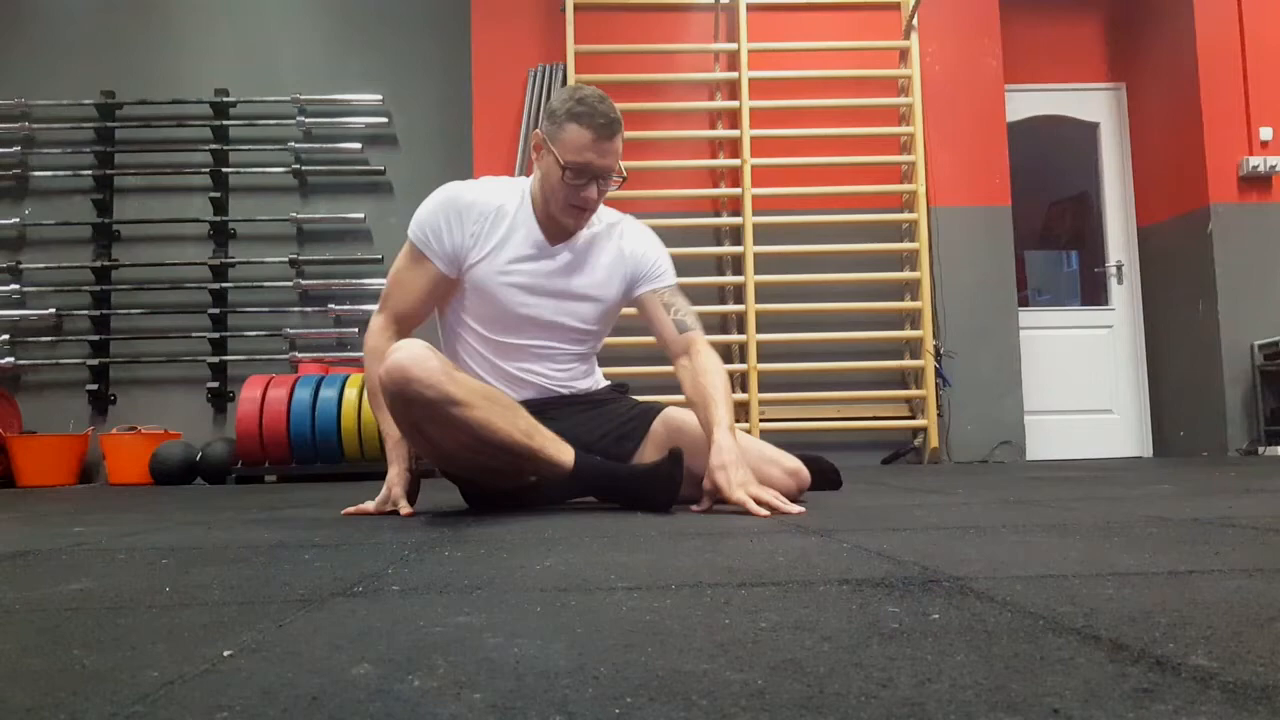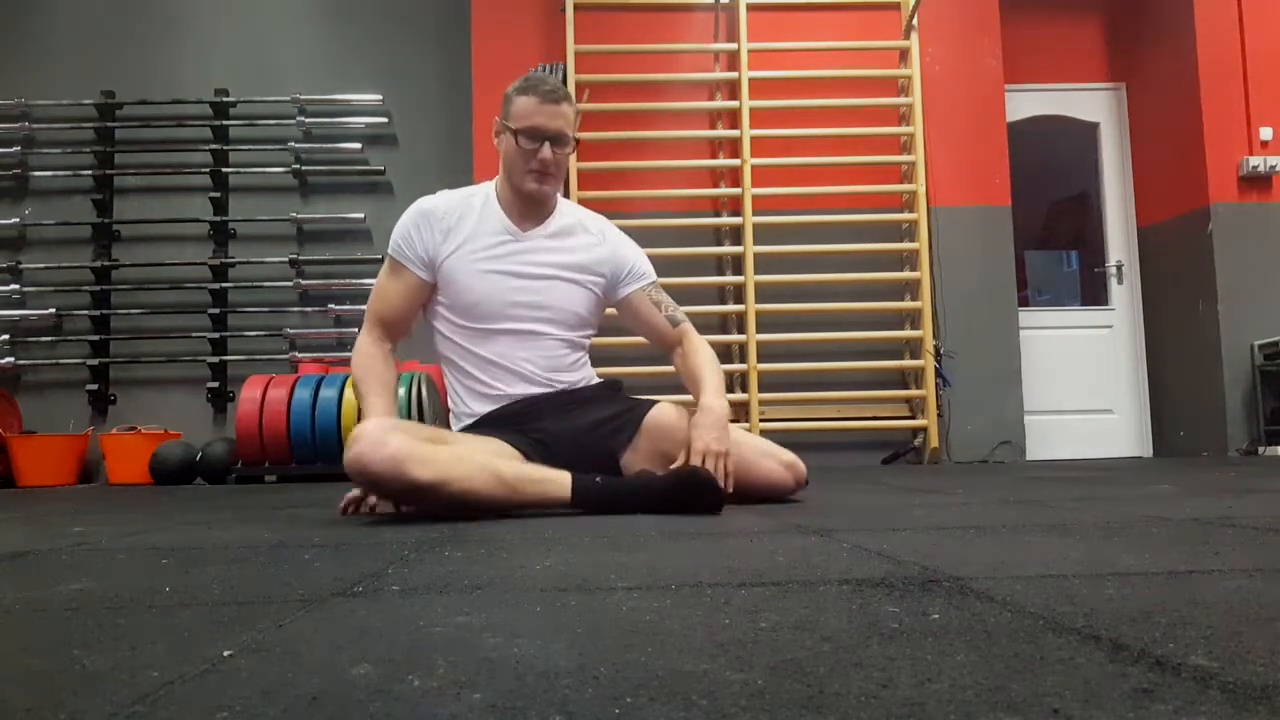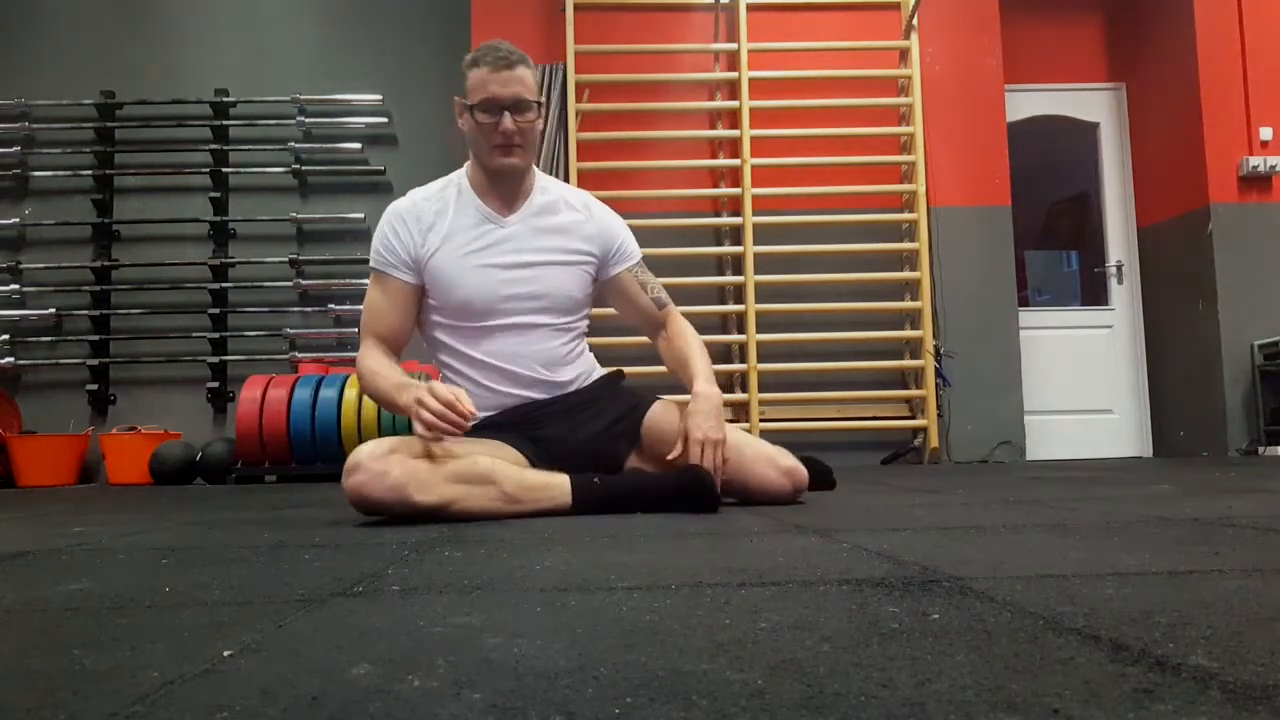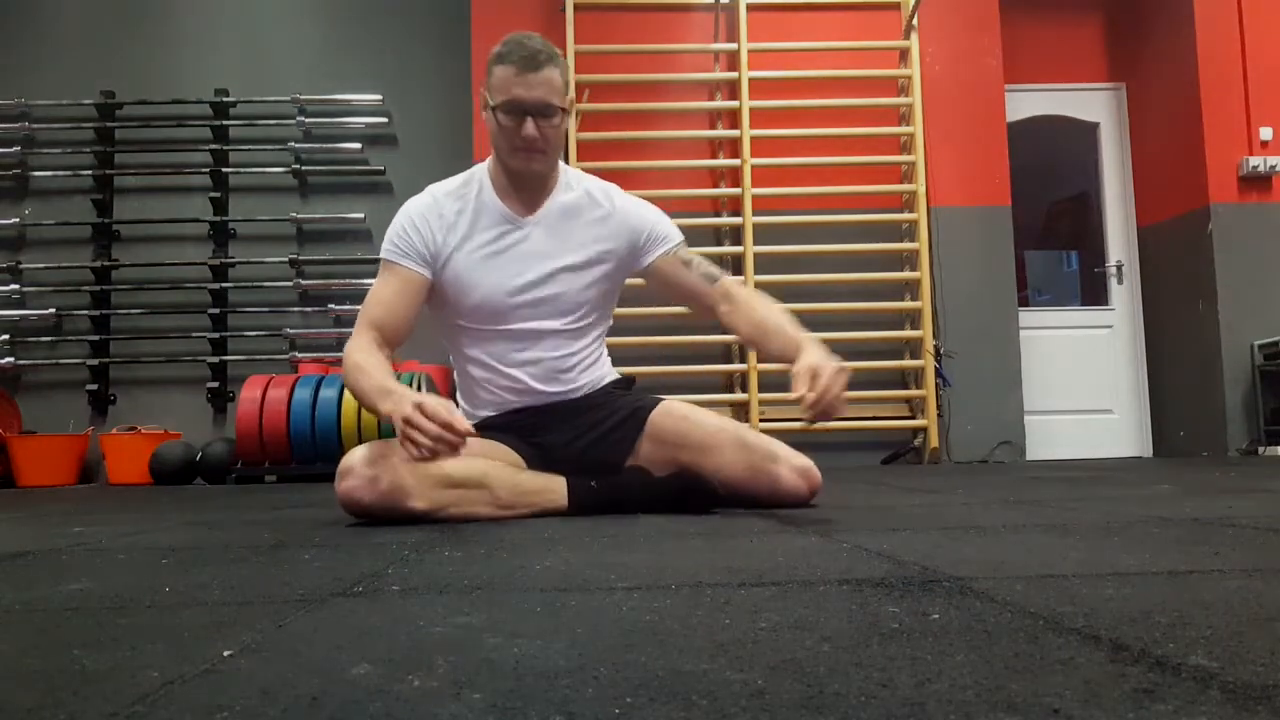
dt=0.7s
person 1, frame 1
left shoulder: (631, 243)
right shoulder: (461, 209)
left elbow: (691, 350)
right elbow: (388, 328)
left wrist: (725, 448)
right wrist: (399, 462)
left hip: (596, 416)
right hip: (491, 440)
left knee: (787, 478)
right knee: (407, 364)
right ankle: (611, 479)
person 1, frame 2
left shoulder: (604, 241)
right shoulder: (433, 221)
left elbow: (683, 340)
right elbow: (377, 337)
left wrist: (712, 407)
right wrist: (391, 454)
left hip: (593, 412)
right hip: (493, 434)
left knee: (784, 472)
right knee: (365, 451)
right ankle: (608, 491)
person 1, frame 3
left shoulder: (590, 217)
right shoulder: (411, 221)
left elbow: (664, 323)
right elbow: (376, 350)
left wrist: (704, 391)
right wrist: (414, 395)
left hip: (597, 407)
right hip: (496, 435)
left knee: (786, 478)
right knee: (367, 474)
right ankle: (616, 489)
person 1, frame 4
left shoulder: (618, 214)
right shoulder: (430, 217)
left elbow: (728, 297)
right elbow: (365, 344)
left wrist: (805, 348)
right wrist: (398, 401)
left hip: (604, 410)
right hip: (497, 436)
left knee: (795, 478)
right knee: (360, 479)
right ankle: (606, 491)
